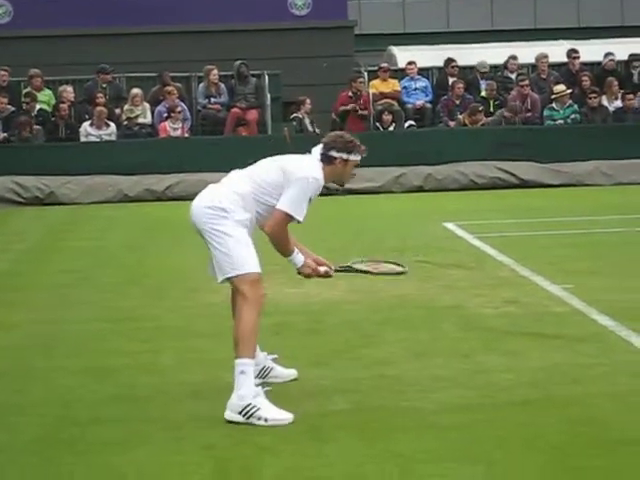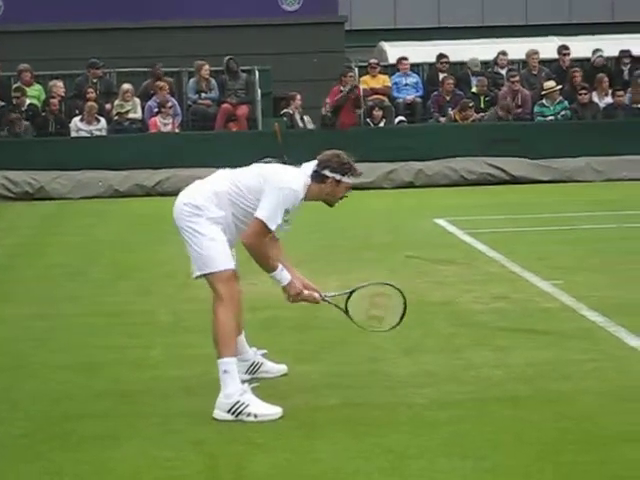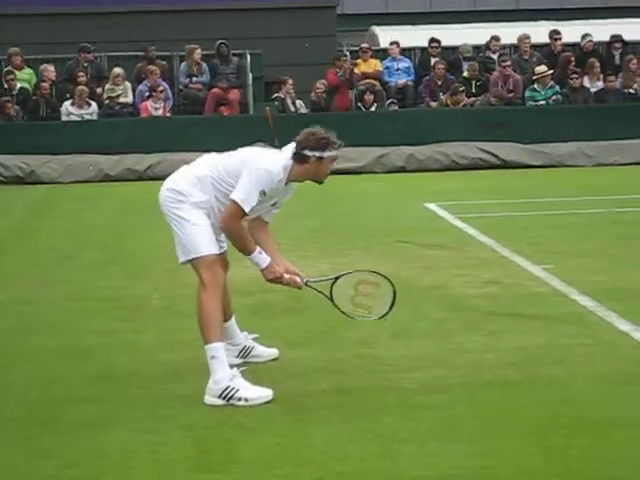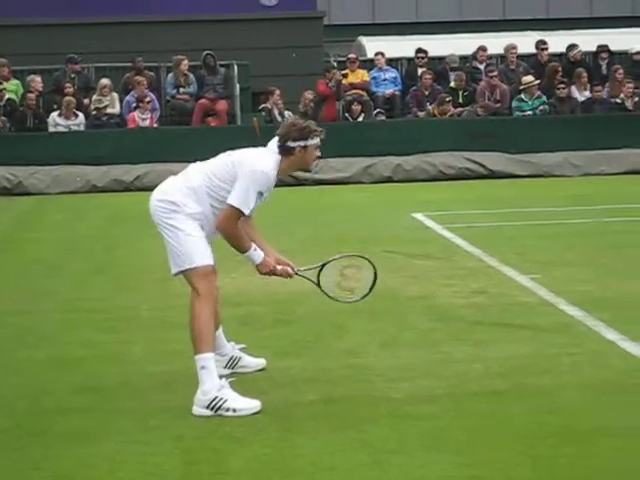
dt=0.4s
person 1, frame 1
left shoulder: (302, 168)
right shoulder: (310, 177)
left elbow: (270, 223)
right elbow: (273, 228)
left wrist: (307, 255)
right wrist: (298, 261)
left hip: (211, 205)
right hip: (220, 212)
left knee: (243, 286)
right knee: (251, 294)
left ankle: (254, 363)
right ankle: (244, 398)
person 1, frame 2
left shoulder: (297, 190)
right shoulder: (290, 187)
left elbow: (269, 241)
right elbow: (252, 240)
left wrist: (298, 279)
right wrist: (285, 279)
left hip: (206, 210)
right hip: (199, 210)
left knee: (228, 285)
right knee: (227, 292)
left ankle: (244, 359)
right ankle: (231, 397)
person 1, frame 3
left shoulder: (286, 181)
right shoulder: (268, 169)
left elbow: (258, 224)
right elbow: (230, 221)
left wrist: (282, 264)
right wrist: (264, 262)
left hip: (200, 200)
right hip: (183, 195)
left knee: (219, 269)
right knee: (211, 277)
left ankle: (235, 344)
right ankle: (221, 381)
person 1, frame 4
left shoulder: (267, 166)
right shoulder: (261, 170)
left elbow: (241, 218)
right elbow: (225, 224)
left wrist: (271, 254)
right wrist: (257, 258)
left hip: (179, 203)
right hip: (175, 205)
left knee: (206, 279)
right knee: (205, 288)
left ankle: (222, 354)
right ankle: (209, 392)
